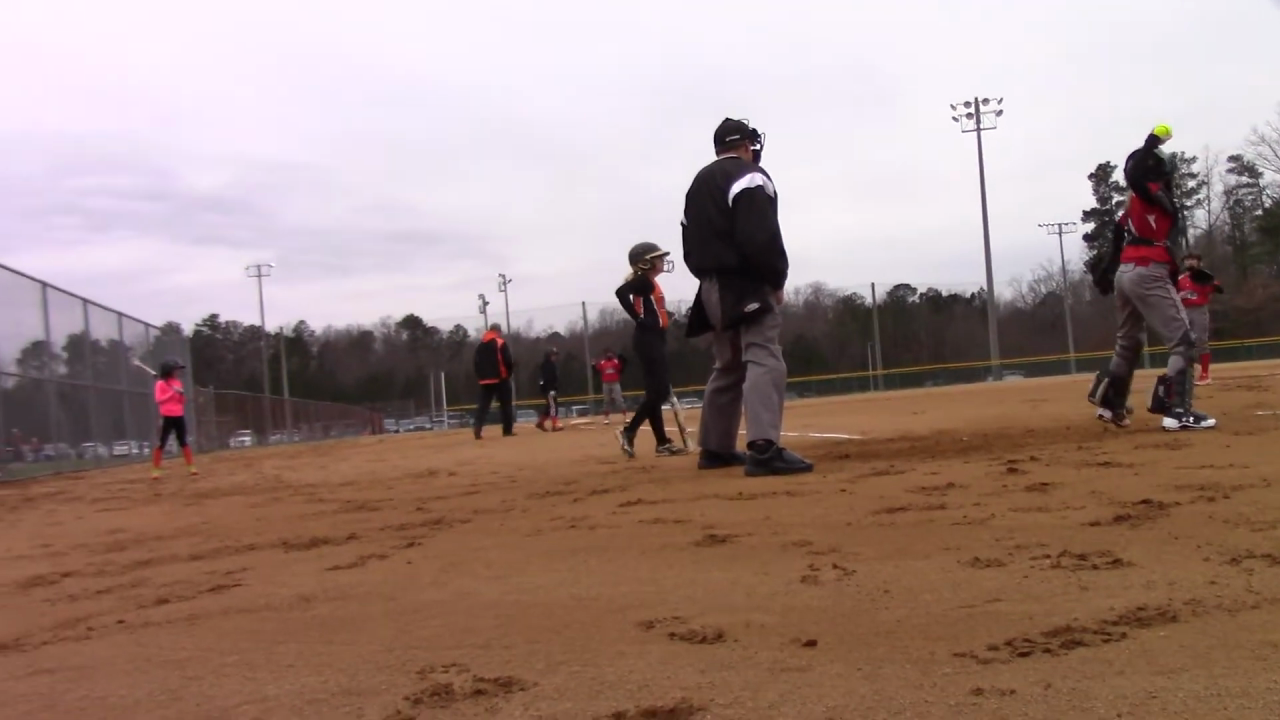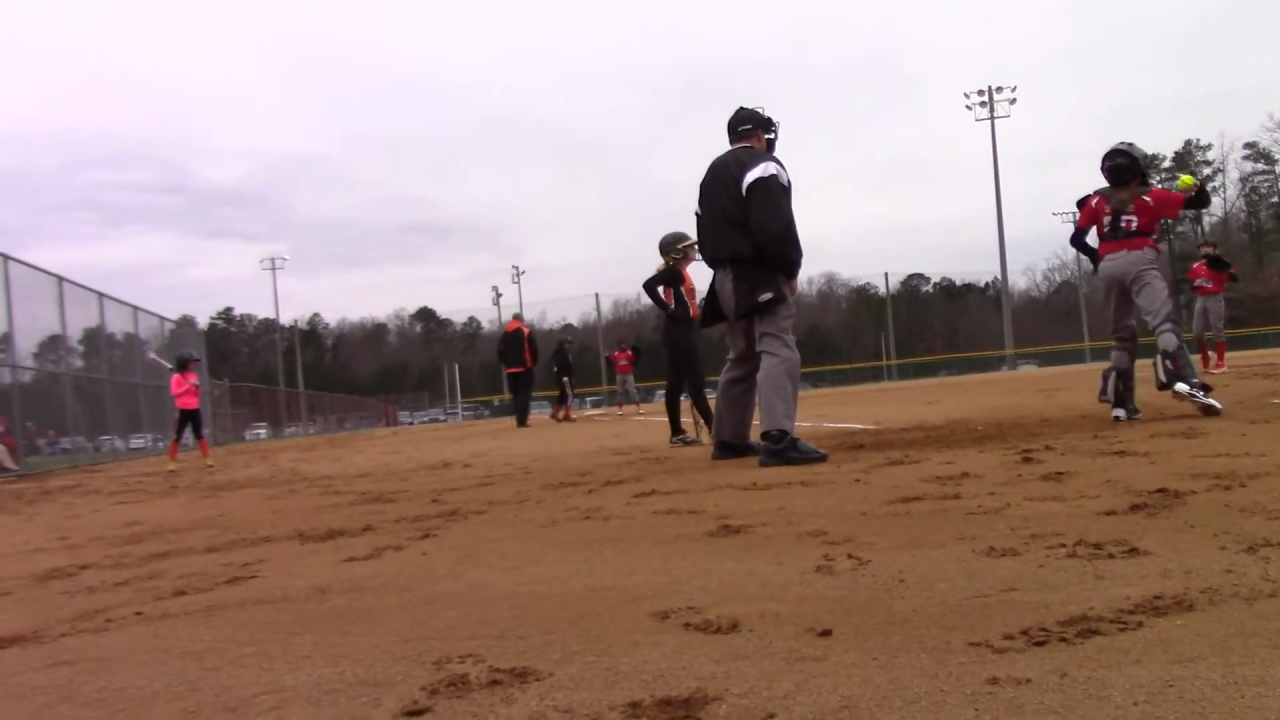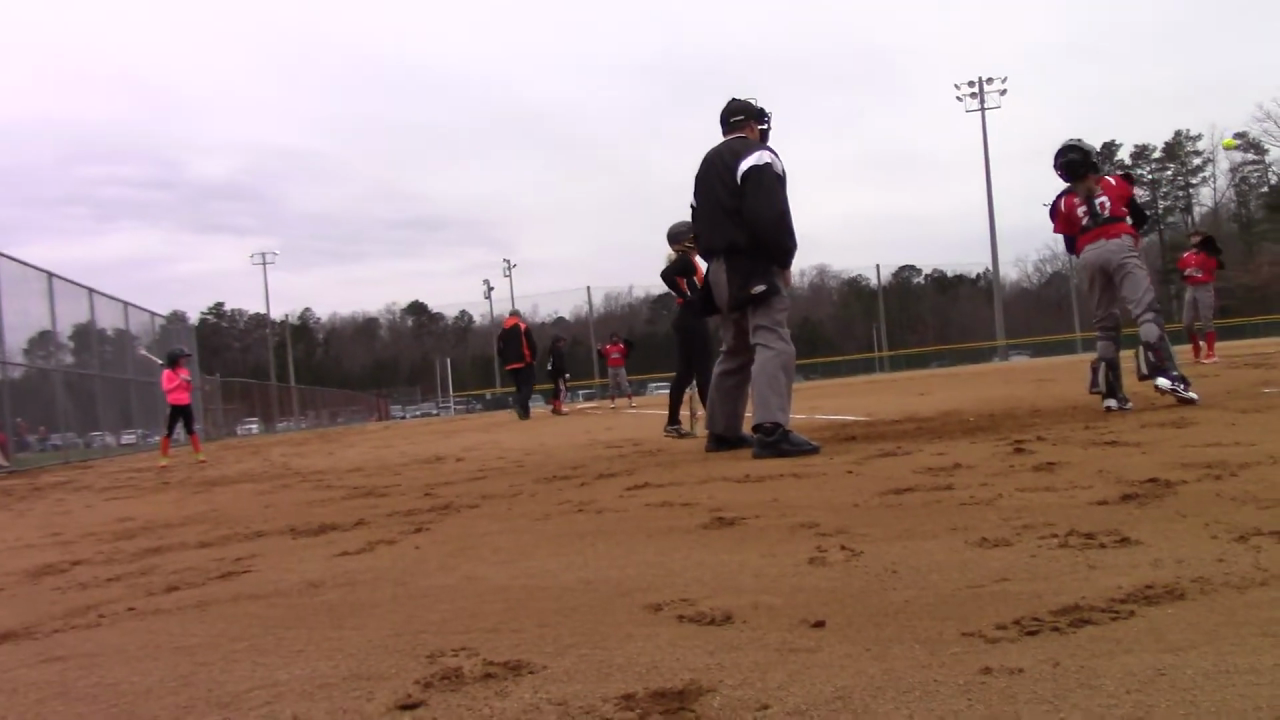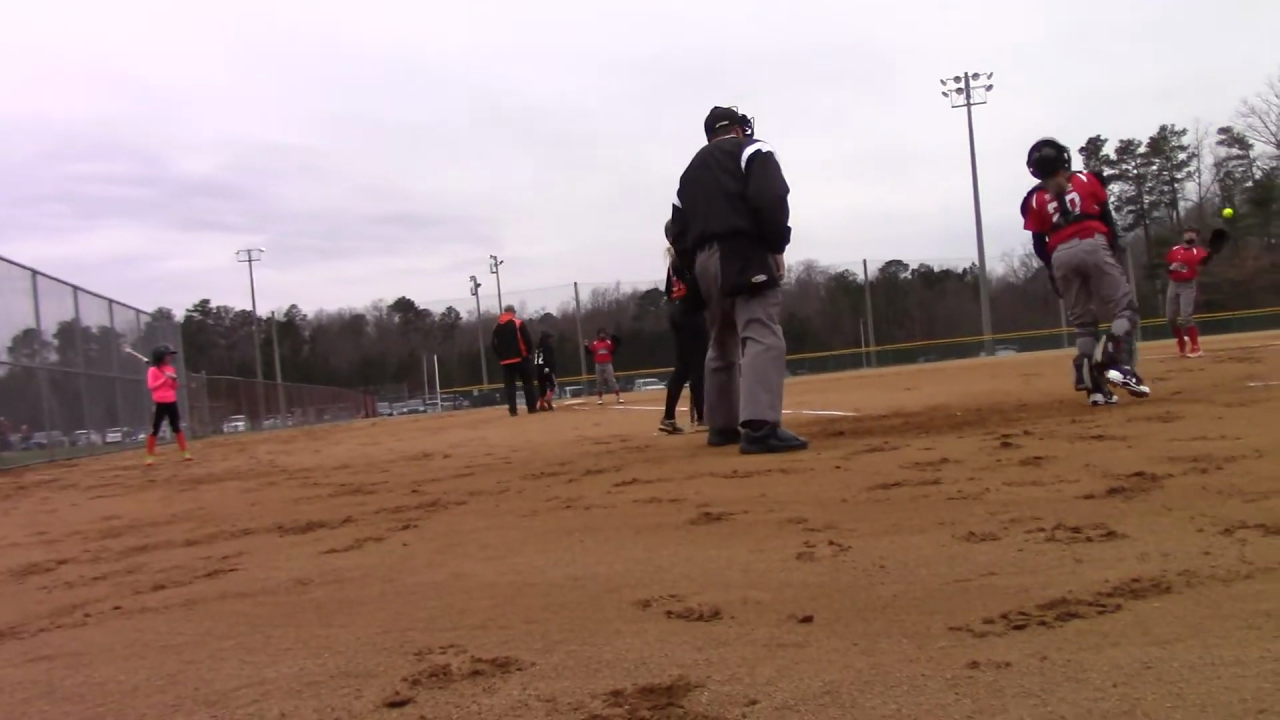
dt=0.3s
person 1, frame 1
left shoulder: (697, 185)
right shoulder: (749, 177)
left elbow: (690, 244)
right elbow: (760, 238)
left wrist: (710, 277)
right wrist: (777, 280)
left hip: (712, 289)
right hip: (745, 285)
left knee: (728, 367)
right knee: (764, 361)
left ankle: (715, 448)
right ankle: (764, 449)
person 1, frame 2
left shoulder: (711, 174)
right shoulder: (763, 166)
left elbow: (705, 233)
right elbow: (775, 228)
left wrist: (723, 267)
right wrist: (791, 269)
left hip: (727, 278)
right hip: (760, 275)
left knee: (741, 358)
right knee: (778, 351)
left ankle: (729, 438)
right ankle: (778, 439)
person 1, frame 3
left shoulder: (706, 166)
right shoulder: (758, 156)
left elbow: (699, 226)
right elbow: (770, 216)
left wrist: (717, 259)
right wrist: (784, 259)
left hip: (720, 269)
right hip: (753, 265)
left knee: (735, 351)
right knee: (772, 342)
left ankle: (723, 431)
right ankle: (771, 431)
person 1, frame 4
left shoulder: (692, 169)
right shoulder: (751, 150)
left elbow: (679, 230)
right elbow: (770, 199)
right wrist: (777, 246)
left hip: (706, 261)
right hip: (744, 255)
left knee: (722, 344)
right knee: (762, 336)
left ankle: (722, 426)
right ankle: (759, 427)
person 2, frame 1
left shoulder: (1134, 202)
right shoulder: (1151, 196)
left elbow: (1118, 233)
right elbow: (1140, 182)
right wrist: (1152, 144)
left hip: (1124, 274)
right hip: (1149, 275)
left knee: (1128, 343)
right knee: (1180, 341)
left ankle: (1111, 404)
right ankle: (1177, 411)
person 2, frame 2
left shoulder: (1096, 200)
right shoulder: (1151, 197)
left elbow: (1076, 239)
right elbow: (1201, 202)
left wrist: (1095, 257)
left hip: (1108, 266)
right hip: (1139, 261)
left knee: (1122, 335)
right knee: (1165, 322)
left ankle: (1122, 403)
right ankle: (1185, 381)
person 2, frame 3
left shoulder: (1063, 201)
right shoulder: (1114, 181)
left elbow: (1070, 245)
right elbow: (1140, 216)
left hip: (1089, 256)
right hip: (1120, 248)
left knee: (1105, 324)
right knee: (1146, 311)
left ankle: (1112, 392)
right ankle: (1167, 374)
person 2, frame 4
left shoulder: (1034, 198)
right shoulder: (1086, 179)
left elbow: (1039, 245)
right elbow: (1108, 219)
left wrist: (1053, 271)
right wrist: (1112, 253)
left hip: (1062, 255)
right hip: (1093, 246)
left knee: (1083, 322)
right knee: (1125, 309)
left ankle: (1096, 387)
right ankle: (1121, 367)
person 3, frame 1
left shoulder: (651, 284)
right shoulder: (643, 281)
right elbow: (620, 292)
right wrist: (638, 318)
left hip: (654, 340)
right hip: (647, 340)
left knee: (657, 391)
right knee: (658, 390)
left ankle: (661, 442)
right ankle: (629, 431)
person 3, frame 2
left shoulder: (681, 273)
right shoulder: (673, 271)
right elbow: (648, 285)
right wrist: (667, 310)
left hip: (683, 331)
right hip: (678, 332)
left knee: (676, 383)
right knee: (696, 381)
left ankle: (677, 433)
right ankle: (714, 429)
person 3, frame 3
left shoulder: (686, 262)
right shoulder: (686, 260)
right elbow: (666, 274)
right wrist: (688, 298)
left hip: (686, 319)
right hip: (692, 319)
left knee: (685, 372)
right knee: (704, 371)
left ankle: (673, 424)
person 3, frame 4
left shoulder: (676, 257)
left elbow: (668, 290)
right wrist: (694, 290)
left hip: (677, 311)
right hip: (690, 312)
left knee: (682, 367)
right knee: (697, 366)
left ankle: (669, 418)
right ankle: (701, 418)
